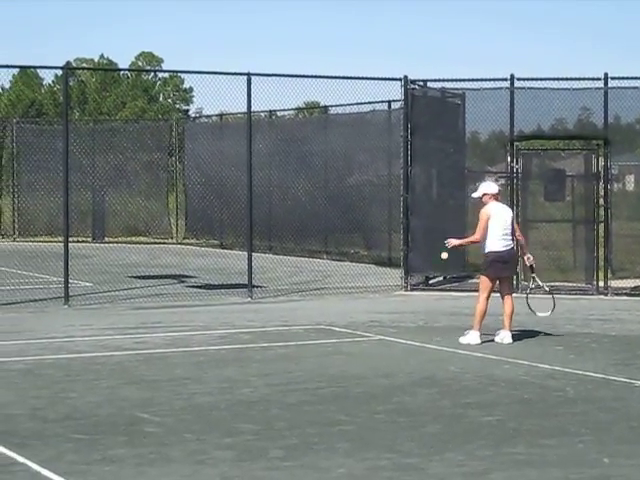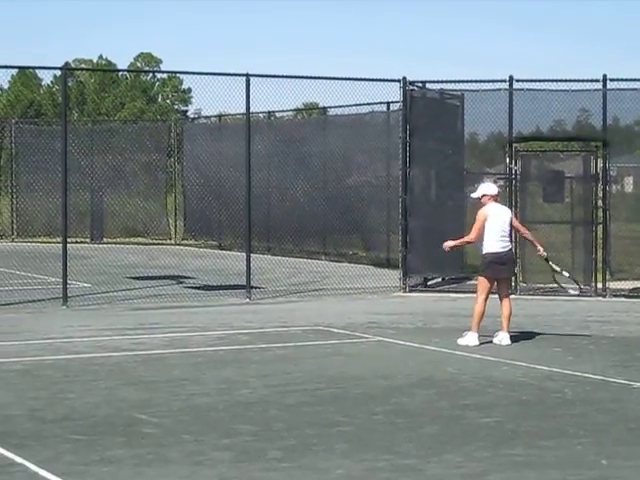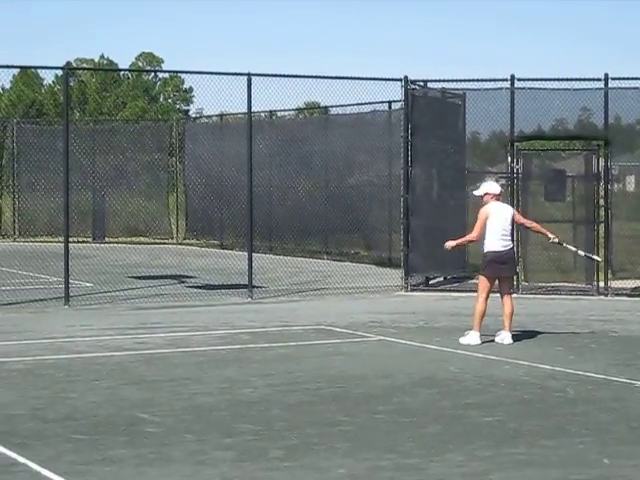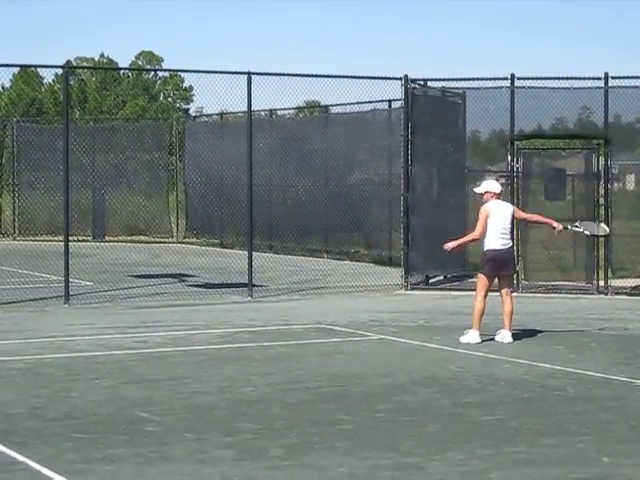
dt=0.1s
person 1, frame 1
left shoulder: (486, 210)
right shoulder: (507, 209)
left elbow: (478, 238)
right elbow: (518, 234)
left wrist: (458, 242)
right wrist: (525, 253)
left hip: (494, 255)
right hip: (510, 253)
left knee: (483, 296)
right knee: (507, 295)
left ankle: (475, 333)
right ankle: (506, 333)
person 1, frame 2
left shoulder: (484, 211)
right shoulder: (506, 211)
left elbow: (472, 238)
right elbow: (523, 230)
left wrist: (453, 243)
right wrist: (537, 245)
left hip: (491, 257)
right hip: (507, 254)
left knee: (481, 297)
right knee: (505, 296)
left ankle: (473, 335)
right ankle: (504, 334)
person 1, frame 3
left shoulder: (486, 210)
right shoulder: (509, 209)
left elbow: (475, 236)
right elbow: (529, 223)
left wrist: (455, 243)
right wrist: (548, 234)
left hip: (492, 256)
right hip: (508, 254)
left knee: (482, 296)
right knee: (506, 295)
left ankle: (475, 334)
right ankle: (506, 334)
person 1, frame 4
left shoulder: (486, 208)
right shoulder: (509, 207)
left elbow: (477, 235)
right elbow: (530, 217)
left wrist: (456, 243)
right wrist: (553, 223)
left hip: (492, 254)
right hip: (507, 252)
left knee: (480, 294)
right knee: (506, 294)
left ankle: (474, 332)
right ankle: (506, 332)
